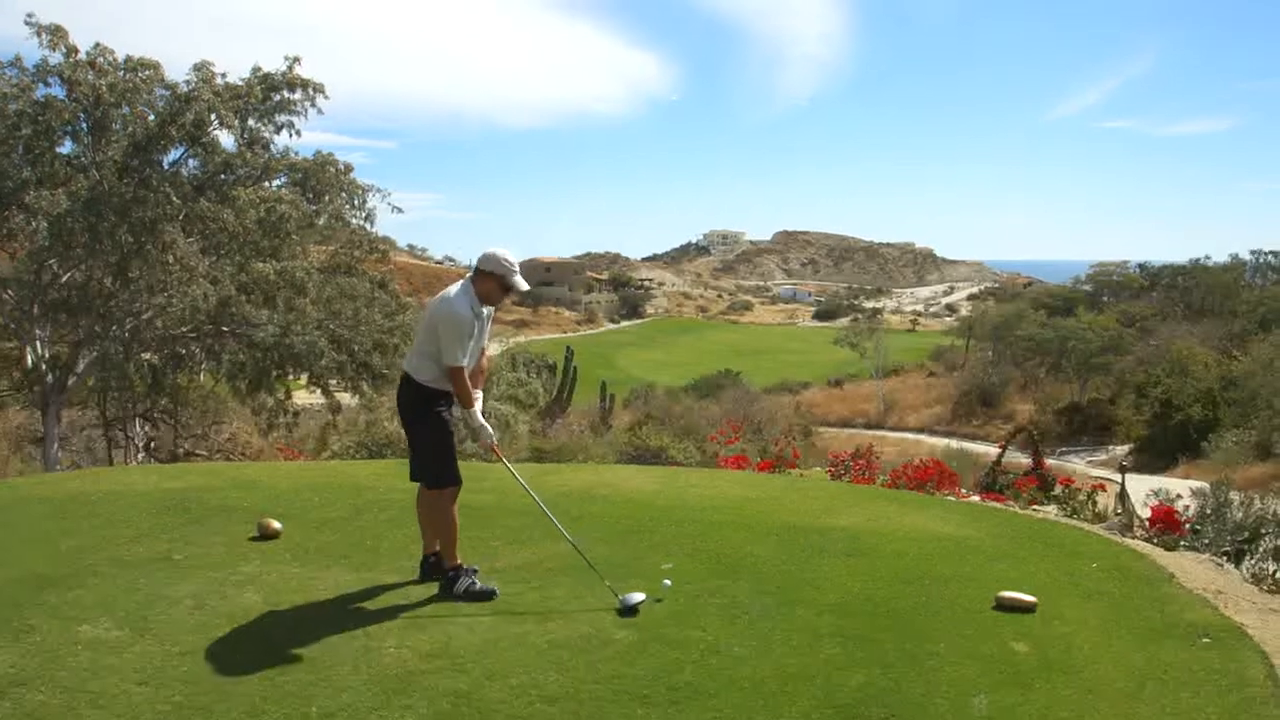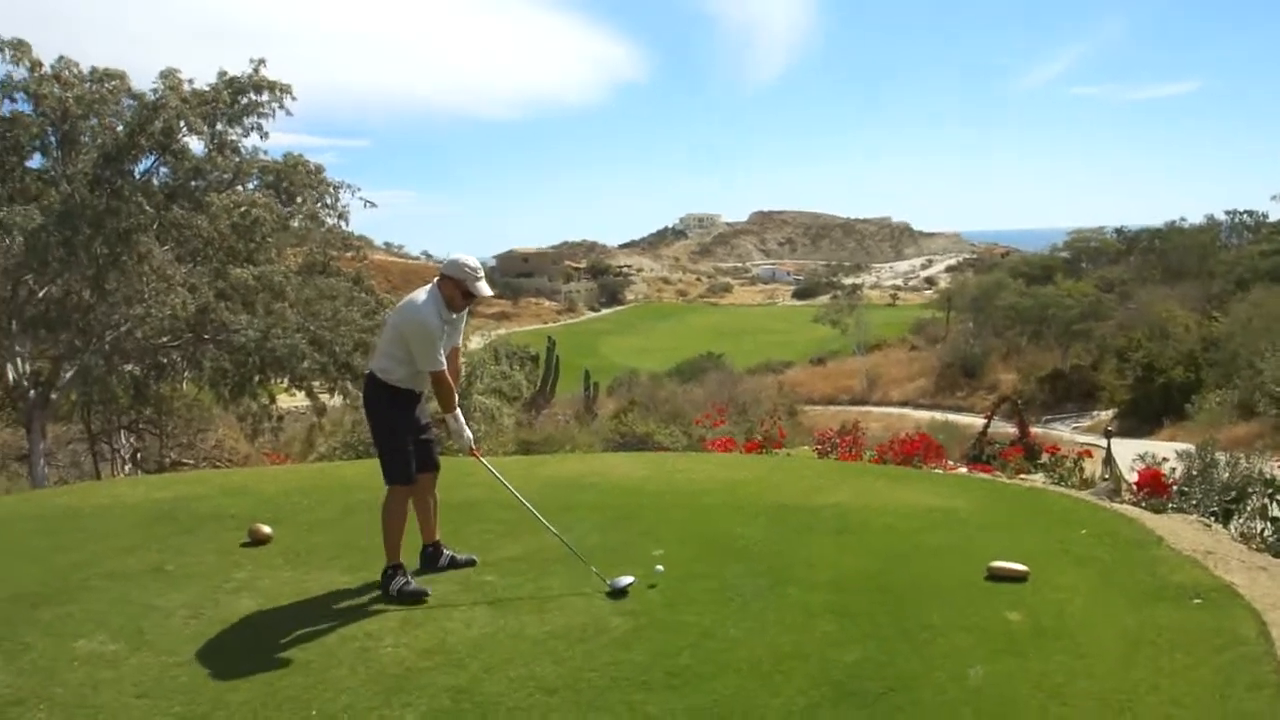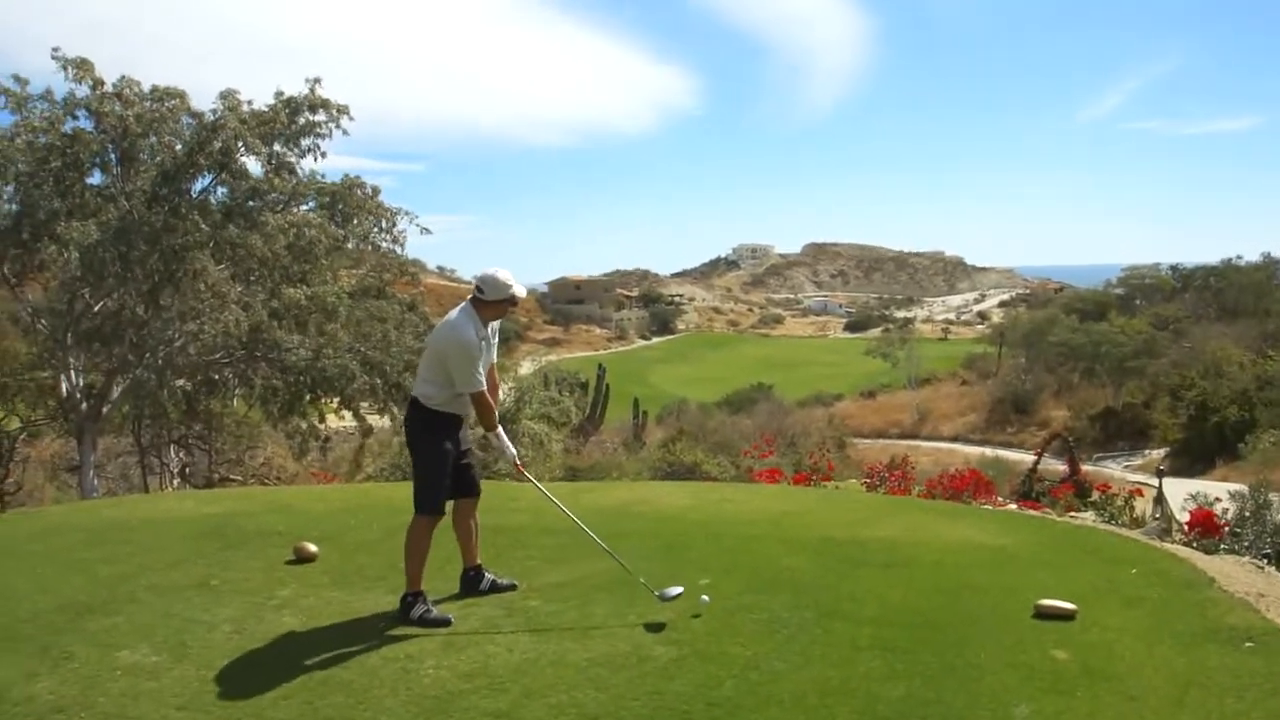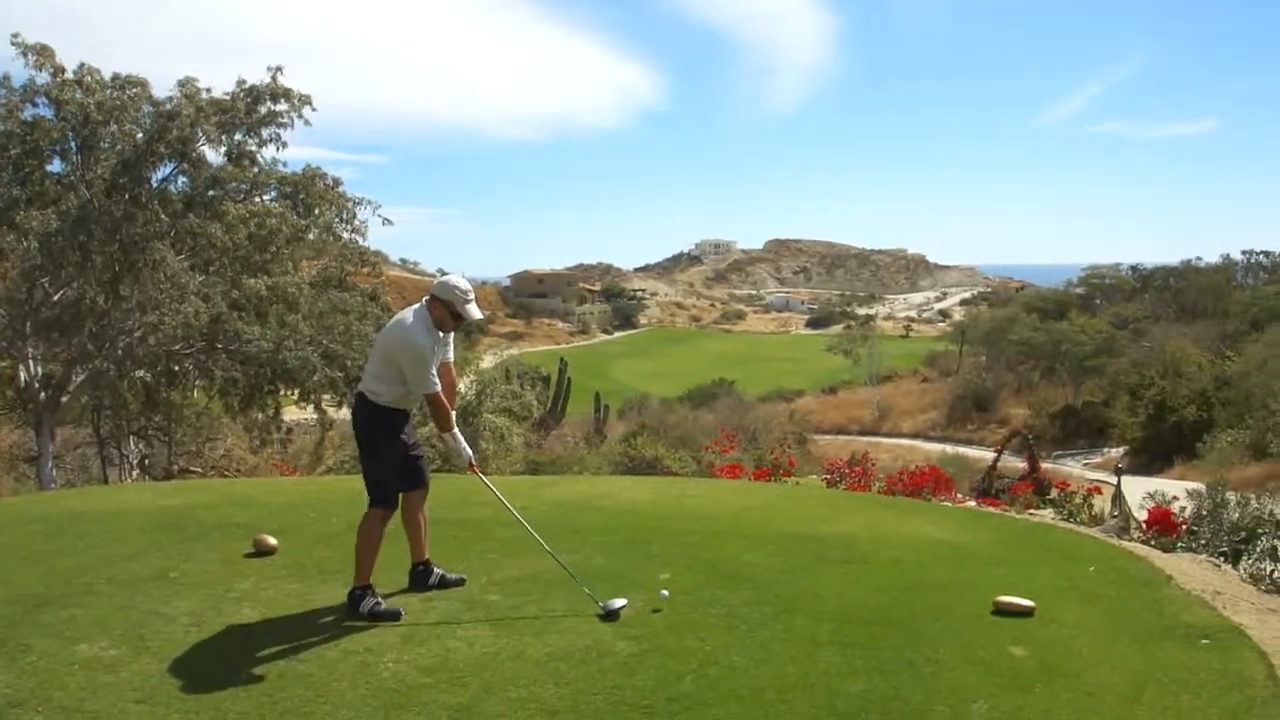
dt=1s
person 1, frame 1
left shoulder: (484, 304)
right shoulder: (456, 309)
left elbow: (479, 356)
right elbow: (456, 374)
left wrist: (478, 399)
right wrist: (476, 420)
left hip: (437, 395)
right hip: (422, 396)
left knee: (433, 483)
right knee: (446, 484)
left ankle: (434, 559)
right ankle: (452, 572)
person 1, frame 2
left shoulder: (456, 306)
right shoulder: (422, 315)
left elbow: (453, 358)
right elbow: (440, 377)
left wrist: (453, 408)
right wrist: (458, 424)
left hip: (411, 394)
right hip: (386, 395)
left knee: (427, 473)
right knee: (401, 482)
left ankle: (432, 551)
right ankle: (393, 570)
person 1, frame 3
left shoulder: (487, 323)
right shoulder: (461, 336)
left elbow: (490, 377)
right elbow: (478, 397)
left wrist: (494, 427)
right wrist: (500, 440)
left hip: (451, 420)
right hip: (429, 421)
left knee: (468, 497)
right knee: (429, 512)
left ankle: (473, 575)
right ankle: (412, 598)
person 1, frame 4
left shoulder: (439, 324)
right shoulder: (415, 339)
left elbow: (448, 376)
right elbow: (435, 399)
left wrist: (452, 428)
right wrist: (457, 442)
left hip: (396, 414)
right hip: (376, 416)
left knee: (416, 490)
right knee: (383, 505)
left ankle: (422, 570)
right ankle: (361, 590)
